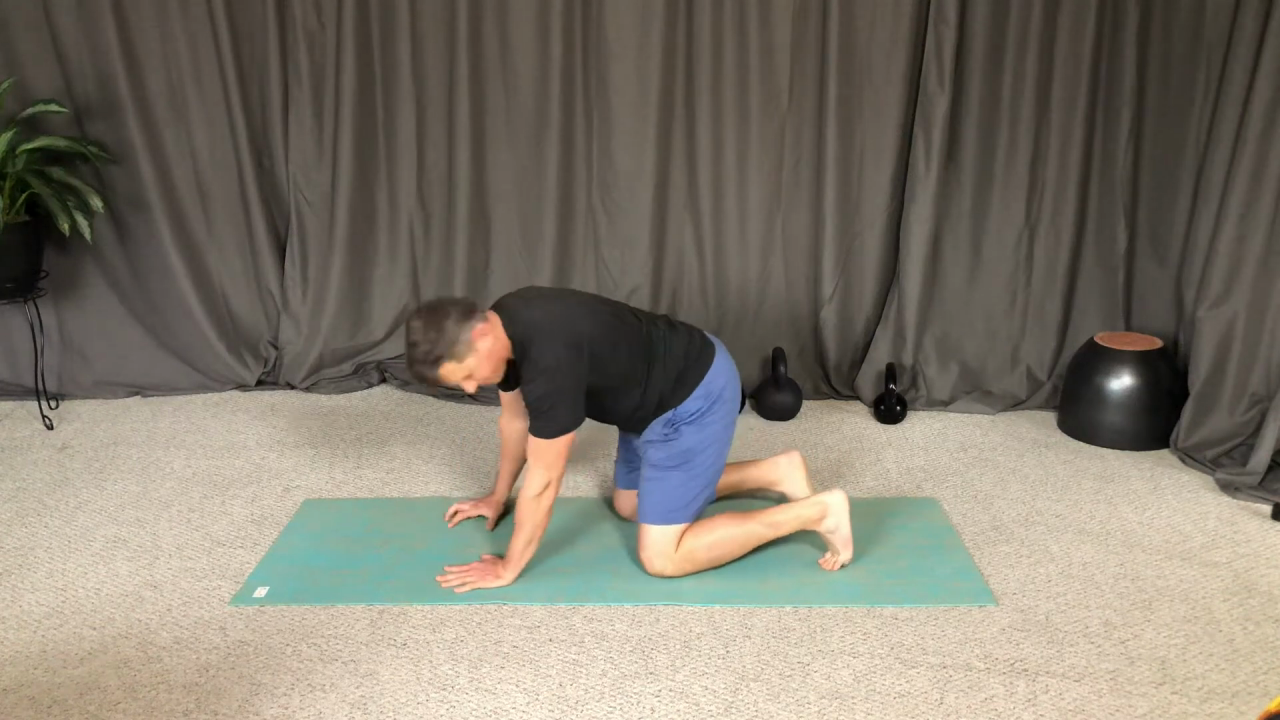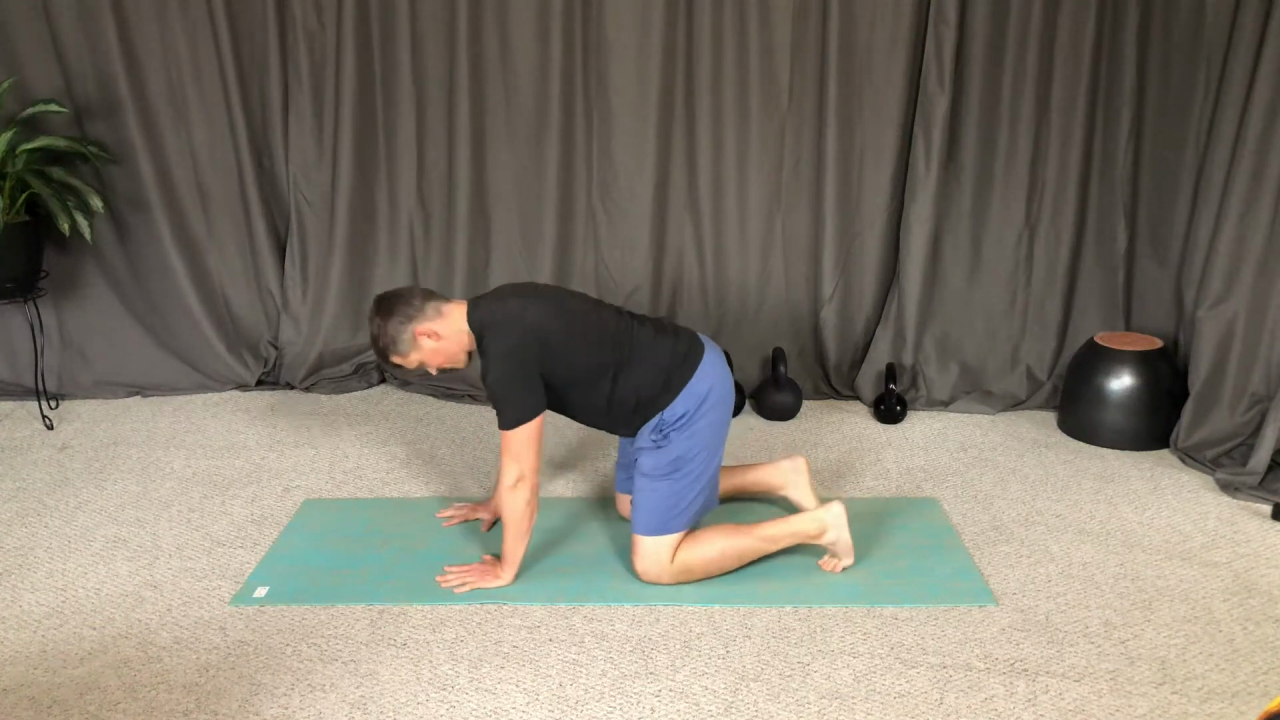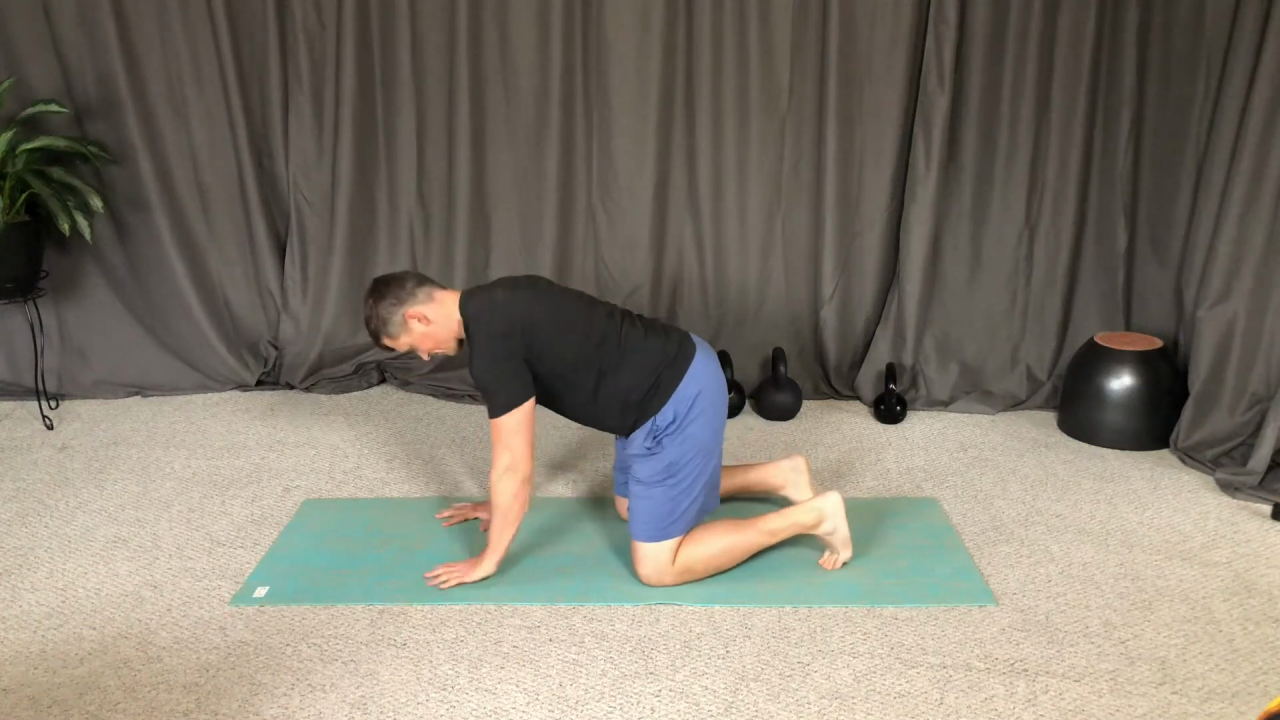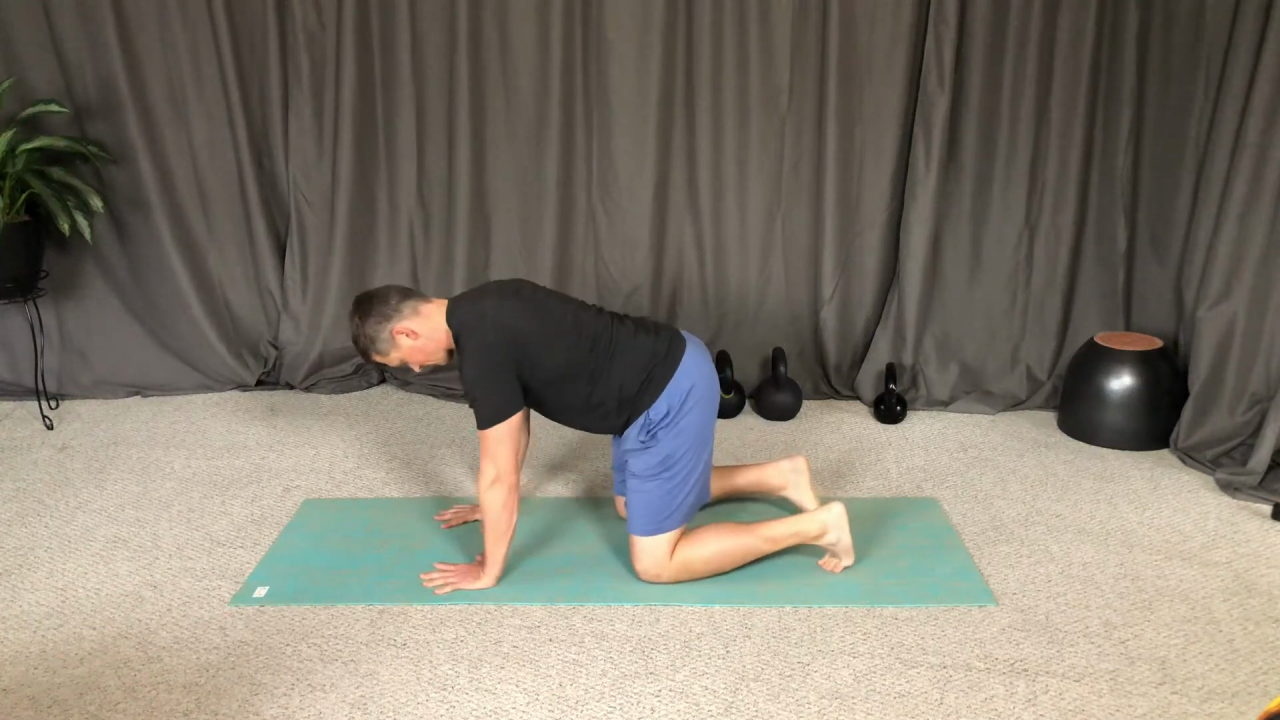
dt=0.3s
person 1, frame 1
left shoulder: (550, 359)
right shoulder: (504, 323)
left elbow: (542, 482)
right elbow: (516, 416)
left wrist: (508, 568)
right wrist: (499, 495)
left hip: (697, 393)
right hip: (662, 383)
left knee: (662, 556)
right knee: (630, 504)
left ankle: (817, 511)
right ankle: (776, 473)
person 1, frame 2
left shoulder: (505, 350)
right shoulder: (491, 316)
left elbow: (521, 474)
right elbow: (518, 423)
left wrist: (505, 568)
right wrist: (497, 503)
left hip: (687, 396)
right hip: (681, 372)
left knee: (656, 563)
right knee: (633, 506)
left ankle: (816, 524)
right ankle: (780, 477)
person 1, frame 3
left shoulder: (490, 340)
right shoulder: (495, 306)
left elbow: (513, 464)
right elbow: (521, 424)
left wrist: (489, 559)
right wrist: (499, 502)
left hip: (678, 400)
right hip: (679, 373)
left knee: (657, 567)
right knee: (630, 507)
left ankle: (813, 515)
right ankle: (780, 476)
person 1, frame 4
left shoulder: (481, 349)
right shoulder: (480, 312)
left elbow: (499, 473)
right elbow: (516, 427)
left wrist: (488, 571)
right wrist: (495, 505)
left hip: (671, 394)
right hip: (672, 367)
left knee: (655, 561)
right knee: (632, 507)
left ankle: (815, 526)
right ankle: (780, 477)
